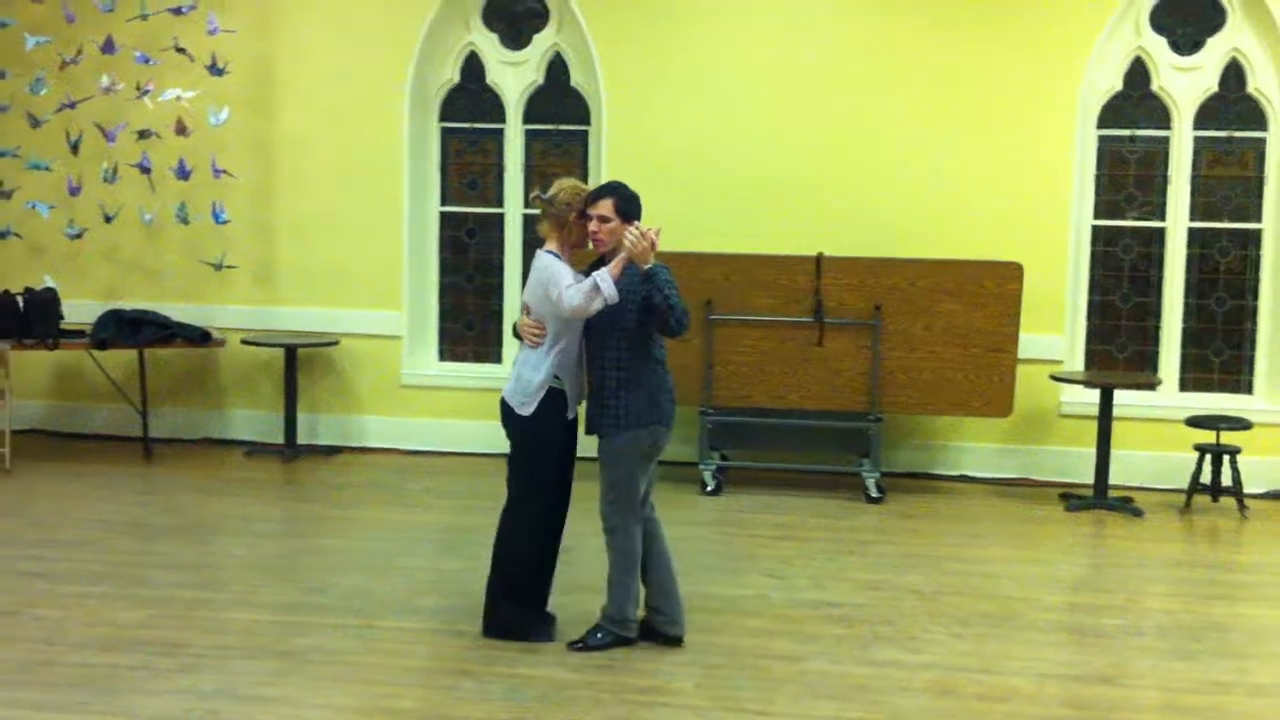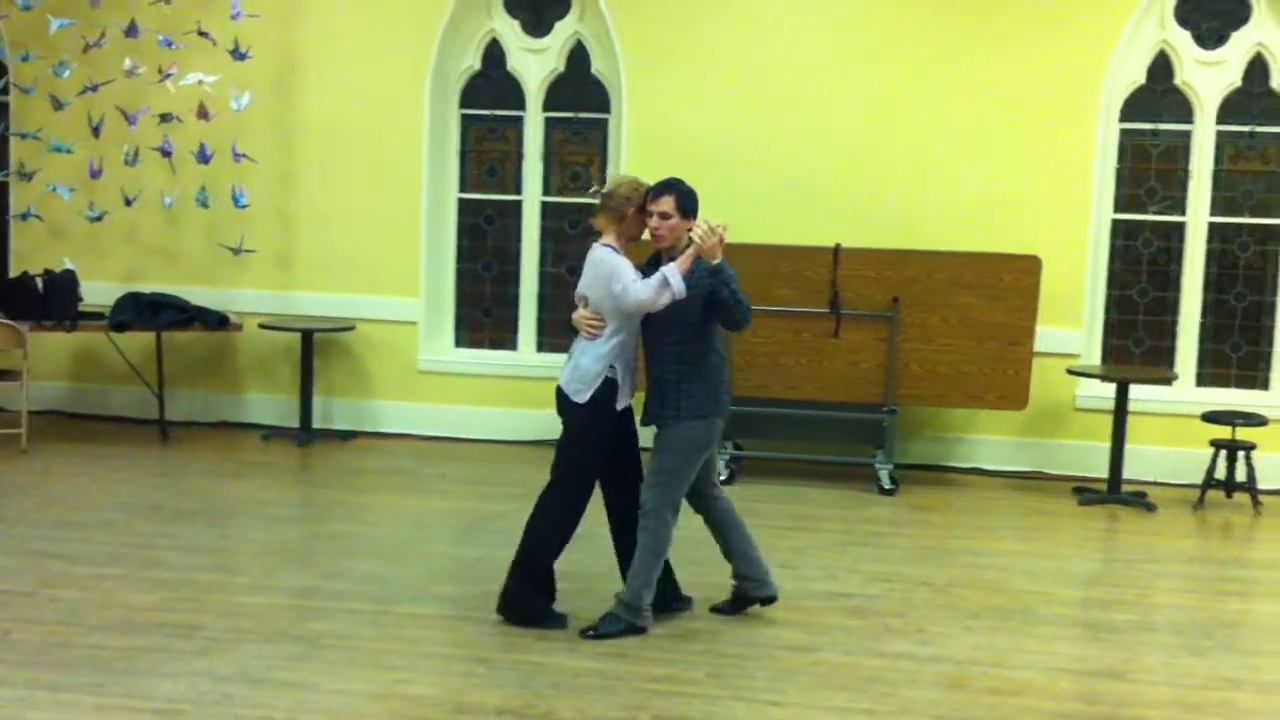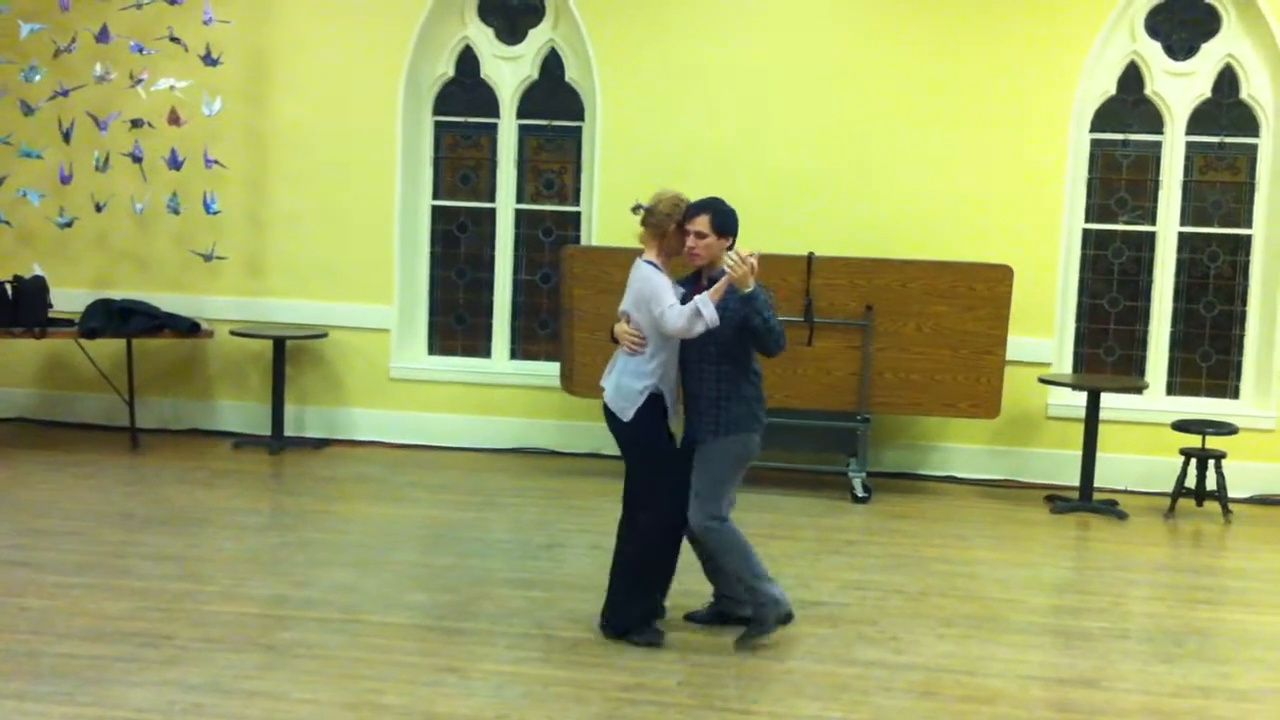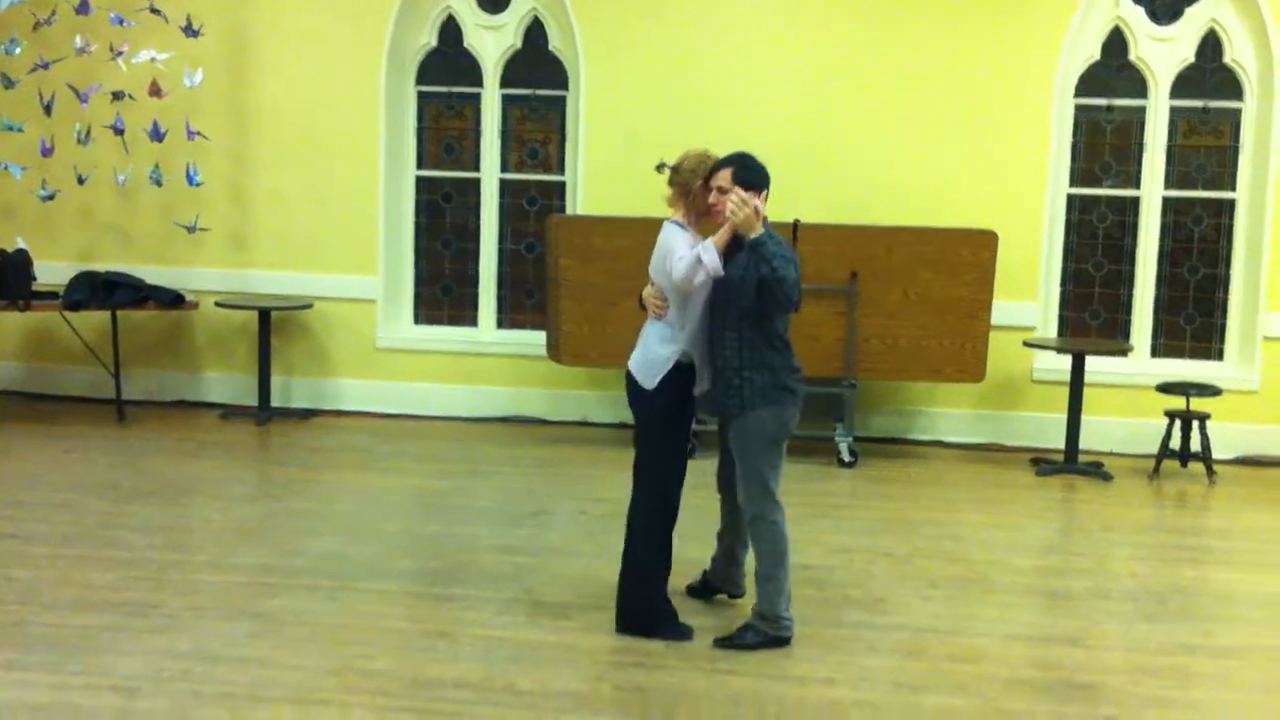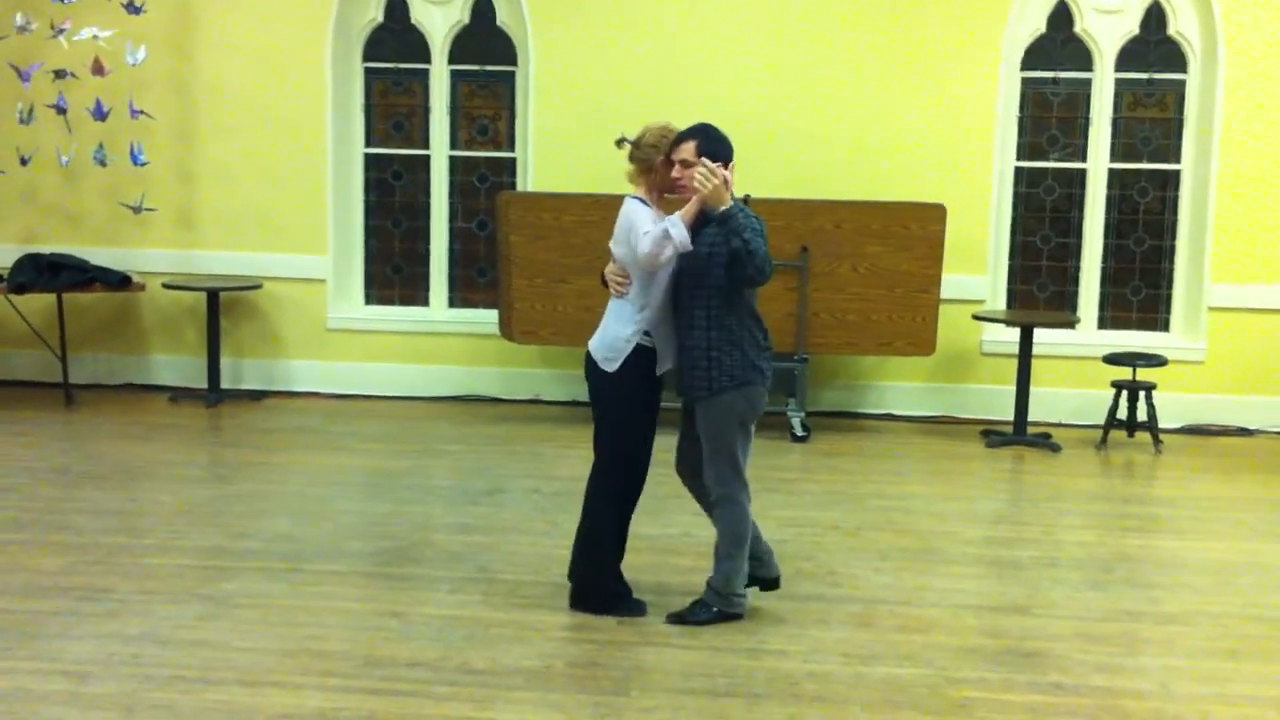
dt=0.7s
person 1, frame 1
left shoulder: (649, 275)
right shoulder: (590, 278)
left elbow: (676, 325)
left wrist: (646, 266)
right wrist: (525, 323)
left hip: (639, 414)
right hip: (615, 413)
left knee: (621, 517)
right knee: (640, 515)
left ankle: (619, 623)
right ankle: (665, 619)
person 1, frame 2
left shoulder: (706, 272)
right shoulder: (646, 272)
left elbow: (738, 320)
right elbow: (610, 311)
left wrist: (715, 262)
right wrist: (580, 315)
left hip: (695, 405)
right hip: (676, 404)
left knee: (656, 504)
right knee: (705, 494)
left ankle: (632, 610)
right ankle: (755, 582)
person 1, frame 3
left shoulder: (743, 292)
right shoulder: (684, 288)
left elbow: (773, 345)
right elbow: (649, 326)
left wrist: (748, 290)
right wrist: (621, 329)
left hip: (733, 424)
right hip: (699, 422)
left knee: (708, 517)
right knee: (691, 515)
left ankle: (769, 604)
right ankle: (733, 601)
person 1, frame 4
left shoulder: (770, 249)
right shoulder: (724, 250)
left elbow: (787, 298)
left wrist: (756, 234)
right wrist: (652, 294)
left hip: (765, 398)
right hip: (736, 395)
left knee: (760, 506)
right knee: (731, 491)
left ankle: (774, 621)
right ankle: (725, 574)
person 1, frame 5
left shoulder: (738, 222)
right shoulder: (690, 225)
left elbow: (758, 272)
left wrist: (724, 208)
right wrist: (615, 271)
left hip: (733, 375)
right hip: (701, 374)
left knee: (724, 485)
right knee: (694, 472)
left ankle: (726, 596)
right ankle: (758, 563)
person 2, frame 1
left shoulder: (555, 264)
right shoulder: (551, 267)
right elbow: (575, 304)
right wrist: (623, 259)
left hip: (554, 402)
right hip: (536, 405)
left knee: (550, 505)
right knee: (528, 506)
left ankle: (528, 606)
right ankle: (506, 616)
person 2, frame 2
left shoulder: (608, 257)
right shoulder: (609, 261)
right elbow: (644, 298)
right wrist: (692, 255)
left hip: (607, 392)
right hip: (591, 394)
left knee: (627, 492)
right knee: (567, 494)
left ankle: (652, 590)
right ankle: (524, 599)
person 2, frame 3
left shoulder: (649, 272)
right shoulder: (651, 277)
right elbow: (678, 323)
right wrist: (725, 283)
left hip: (638, 401)
right hip: (638, 404)
left knee: (645, 503)
right knee: (666, 506)
left ankle: (630, 605)
right ankle: (626, 614)
person 2, frame 4
left shoulder: (685, 234)
right shoulder: (675, 236)
right elbow: (686, 275)
right wrist: (730, 229)
left hip: (671, 373)
right hip: (661, 376)
left knee: (659, 479)
right knee: (659, 487)
left ankle: (639, 578)
right ankle: (644, 611)
person 2, frame 5
left shoulder: (646, 211)
right shoulder: (638, 214)
right elbow: (653, 252)
right wrist: (699, 200)
left hip: (637, 358)
right hip: (623, 361)
left knee: (624, 470)
right knee: (616, 472)
left ankle: (593, 575)
right ankle: (598, 589)
